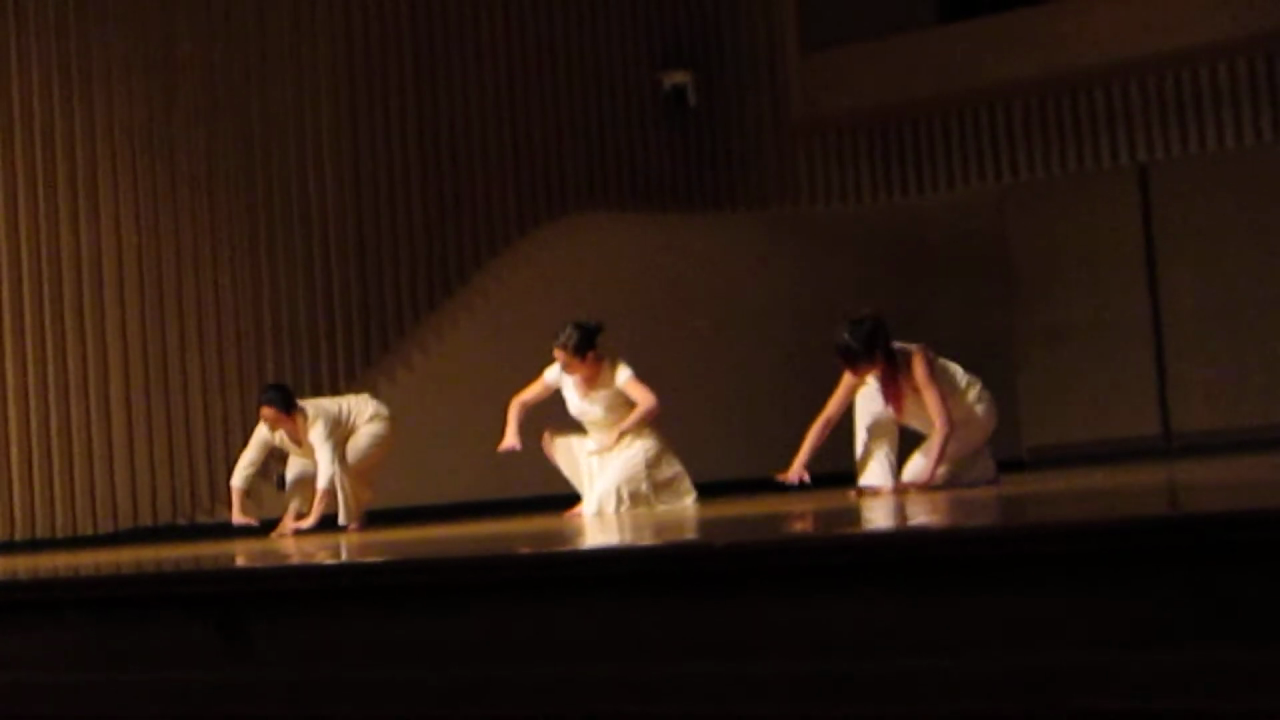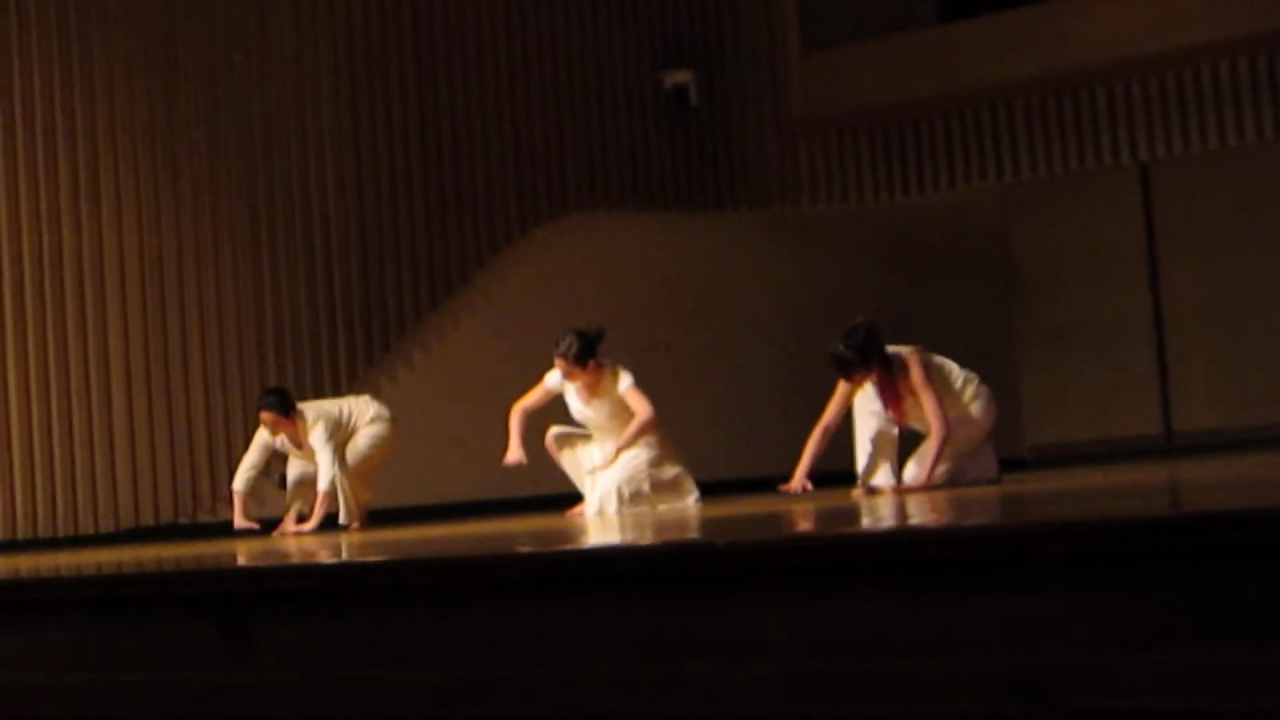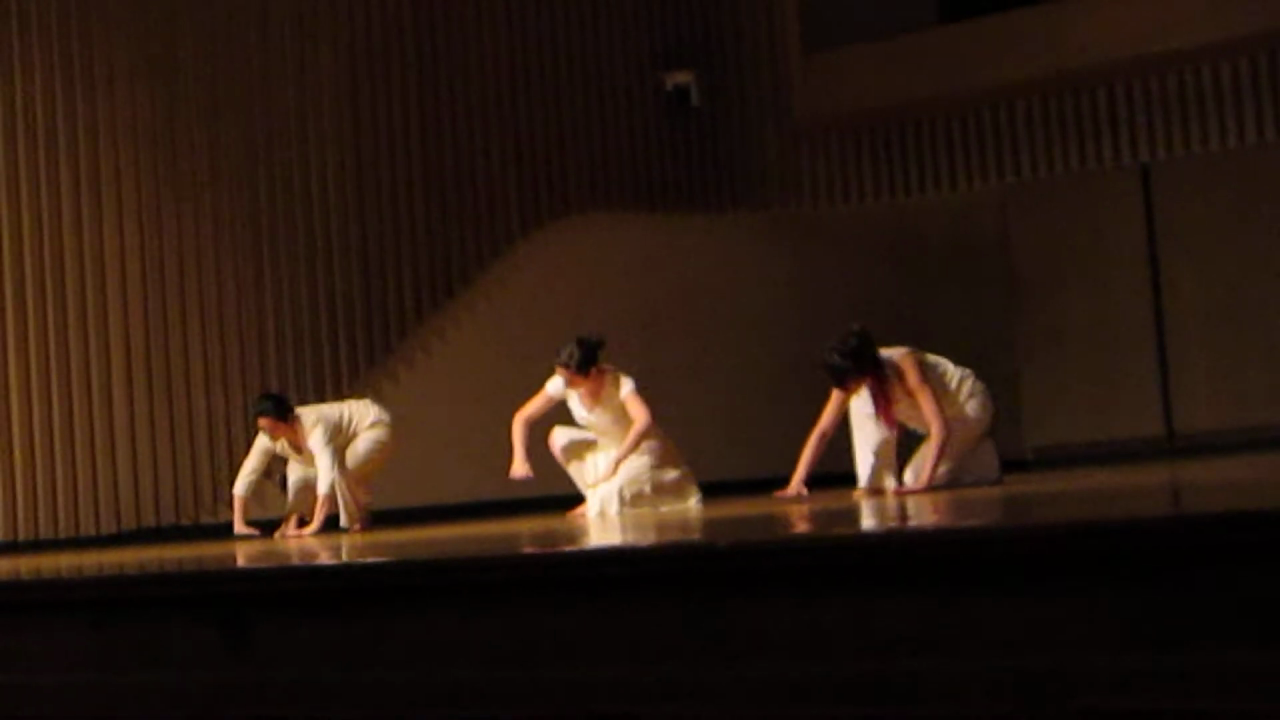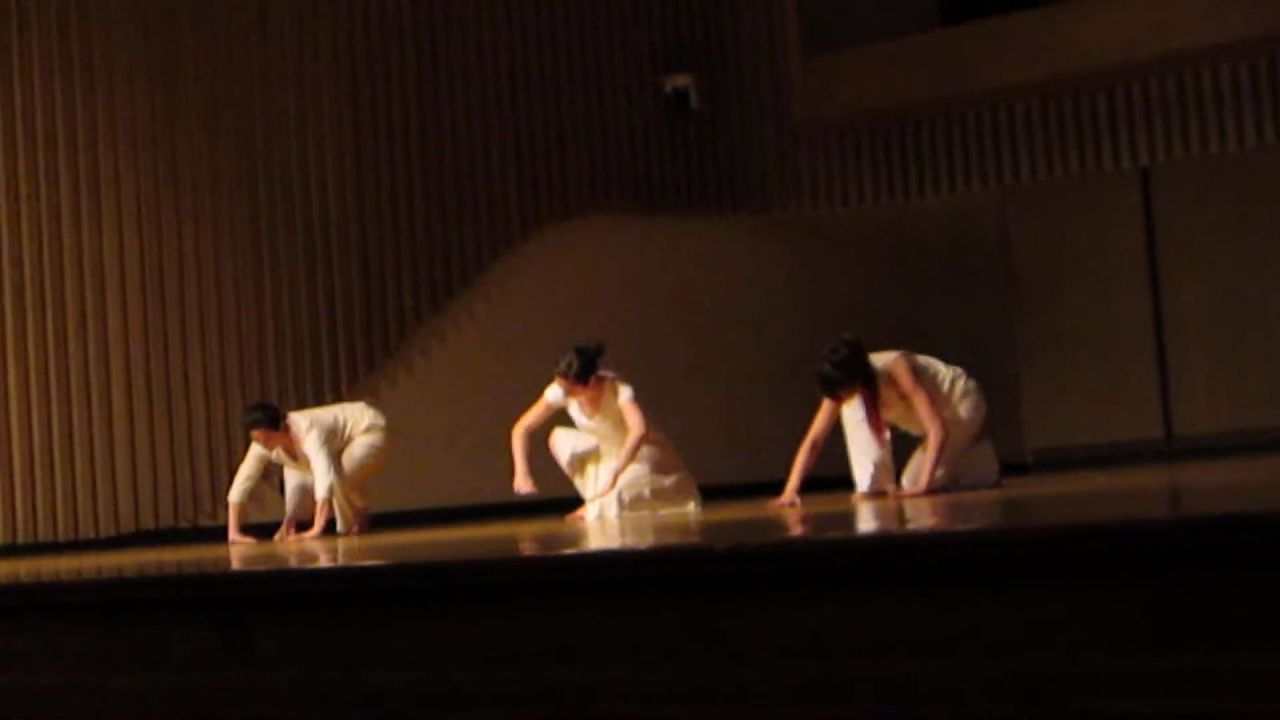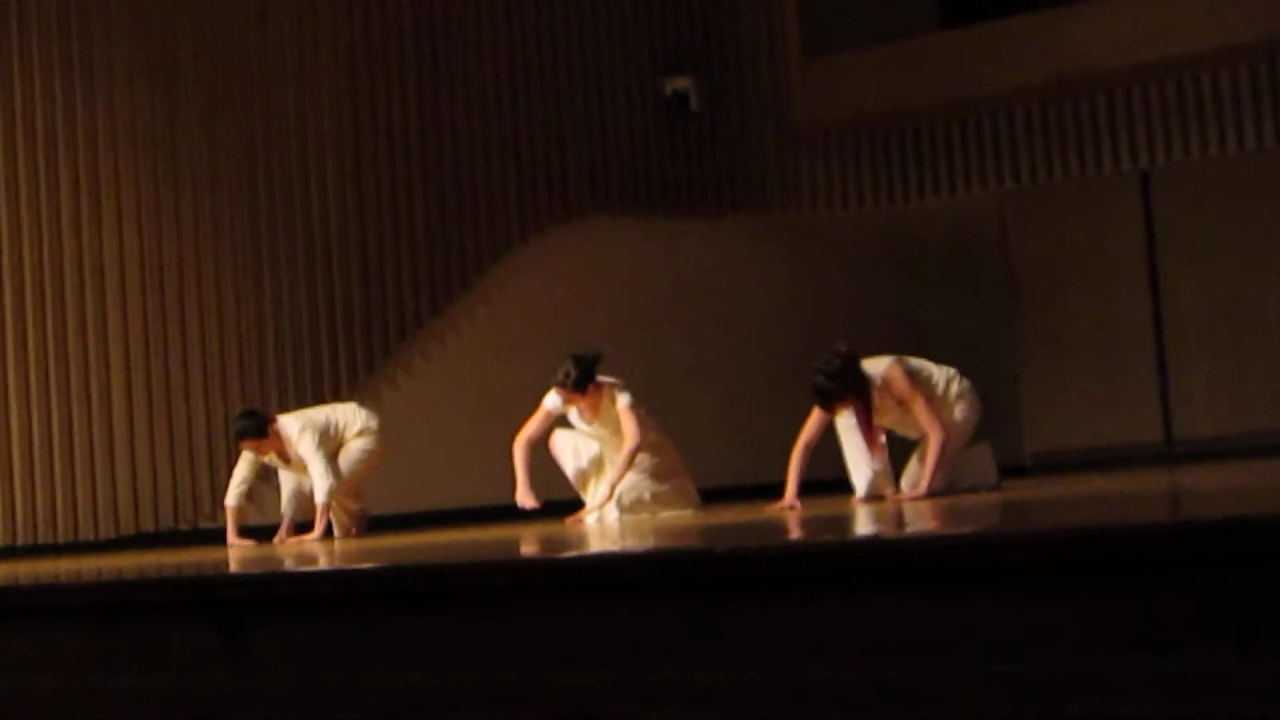
dt=0.2s
person 1, frame 1
left shoulder: (914, 362)
right shoulder: (859, 369)
left elbow: (943, 424)
right elbow: (828, 417)
left wrist: (928, 473)
right wrist: (798, 464)
left hip: (974, 410)
right hip: (928, 413)
left knee: (914, 479)
right knee: (867, 398)
left ankle: (979, 465)
right ankle: (877, 480)
person 1, frame 2
left shoulder: (910, 365)
right shoulder: (856, 375)
left elbow: (940, 427)
right elbow: (826, 425)
left wrist: (923, 478)
right wrist: (800, 474)
left hip: (972, 406)
right hip: (937, 406)
left knee: (913, 478)
right knee: (866, 401)
left ankle: (981, 462)
right ankle: (879, 480)
person 1, frame 3
left shoulder: (905, 367)
right shoulder: (851, 378)
left elbow: (940, 428)
right elbow: (822, 431)
left wrist: (924, 480)
right wrist: (797, 481)
left hip: (969, 403)
right hip: (931, 407)
left knee: (914, 479)
right knee: (861, 404)
left ankle: (982, 462)
right ankle: (879, 481)
person 1, frame 4
left shoulder: (897, 371)
right shoulder: (844, 385)
left elbow: (938, 431)
right elbow: (814, 438)
left wrist: (922, 484)
right wrist: (791, 490)
left hip: (962, 401)
right hip: (921, 409)
left knee: (912, 483)
right knee: (853, 410)
left ankle: (981, 463)
right ankle: (878, 485)
person 1, frame 5
left shoulder: (892, 377)
right shoulder: (838, 391)
left elbow: (938, 434)
right elbow: (804, 443)
left wrist: (923, 488)
right wrist: (790, 495)
left hip: (956, 401)
right hip: (912, 414)
left knee: (911, 486)
right knee: (848, 417)
left ankle: (979, 468)
right ankle: (877, 488)
person 2, frame 1
left shoulder: (616, 371)
right shoulder: (559, 373)
left elbow: (651, 402)
right elbow: (519, 401)
left wrist: (617, 434)
right wrist: (512, 432)
left hip: (635, 445)
right hip: (599, 445)
left knee: (605, 499)
right knee: (551, 437)
right ankle: (591, 495)
person 2, frame 2
left shoulder: (617, 378)
right shoulder: (559, 377)
left elbow: (647, 414)
right elbow: (519, 408)
left wrist: (615, 450)
right wrist: (515, 444)
left hip: (638, 446)
right hip: (601, 447)
left knee: (607, 499)
right knee: (554, 436)
right ankle: (594, 494)
person 2, frame 3
left shoulder: (620, 383)
right shoulder: (561, 384)
left elbow: (645, 421)
right elbow: (521, 418)
left wrist: (615, 462)
right wrist: (520, 458)
left hip: (641, 449)
right hip: (605, 448)
left knee: (609, 499)
right knee: (557, 436)
right ankle: (595, 496)
person 2, frame 4
left shoulder: (618, 389)
right shoulder: (560, 391)
left elbow: (639, 430)
right elbow: (521, 429)
left wrist: (613, 475)
right wrist: (522, 472)
left hip: (642, 453)
right hip: (606, 450)
left knee: (609, 504)
right knee: (558, 437)
right ankle: (594, 498)
person 2, frame 5
left shoulder: (616, 394)
right shoulder: (558, 398)
left elbow: (634, 441)
right elbow: (522, 440)
left wrist: (610, 487)
right wrist: (523, 486)
left hip: (644, 455)
right hip: (607, 452)
left knee: (610, 508)
right knee: (558, 439)
right ankle: (593, 502)
person 3, frame 1
left shoulder: (315, 421)
right shoulder: (266, 429)
left elbow: (327, 469)
right elbow: (244, 466)
left wrist: (312, 519)
right wrist: (237, 512)
left hip: (371, 420)
right hip: (341, 429)
left knee: (342, 466)
left ankle: (356, 519)
right ankle: (290, 520)
person 3, frame 2
left shoulder: (315, 423)
right shoulder: (268, 432)
left elbow: (328, 471)
right elbow: (245, 469)
left wrist: (313, 522)
right wrist: (238, 517)
left hip: (373, 422)
right hip: (342, 432)
left knee: (341, 468)
left ankle: (358, 518)
right ankle: (291, 518)
person 3, frame 3
left shoulder: (313, 426)
right shoulder: (268, 438)
left elbow: (327, 474)
right elbow: (246, 475)
left wrist: (314, 525)
right wrist: (238, 523)
left hip: (373, 426)
right hip: (342, 438)
left knee: (342, 472)
left ankle: (360, 520)
person 3, frame 4
left shoulder: (308, 431)
right shoulder: (262, 445)
left elbow: (325, 476)
right elbow: (241, 481)
left wrist: (316, 530)
right wrist: (233, 532)
left hip: (368, 430)
right hip: (339, 440)
left knee: (338, 478)
left ankle: (358, 524)
person 3, frame 5
left shoulder: (299, 433)
right shoulder: (255, 444)
left elbow: (323, 478)
right elbow: (237, 485)
left wrist: (317, 532)
right wrist: (232, 535)
left hip: (361, 431)
right hip: (332, 439)
left knee: (334, 485)
left ankle: (356, 525)
right ankle: (287, 527)
